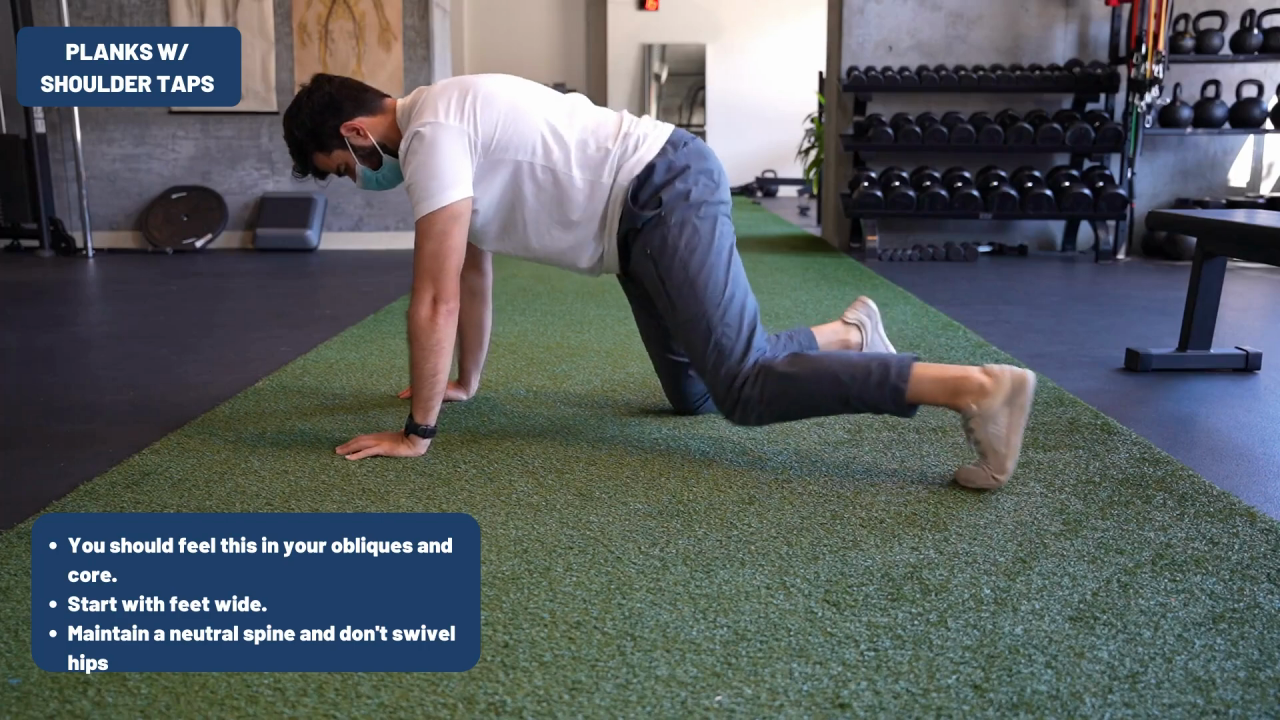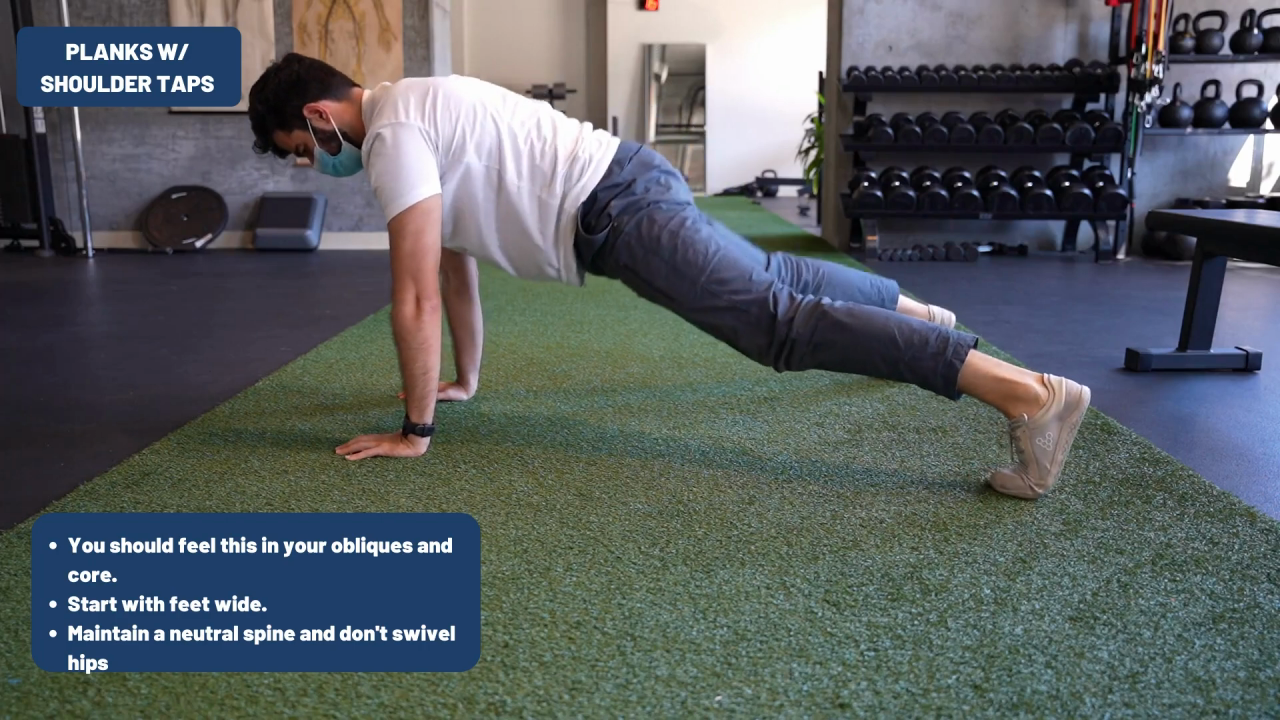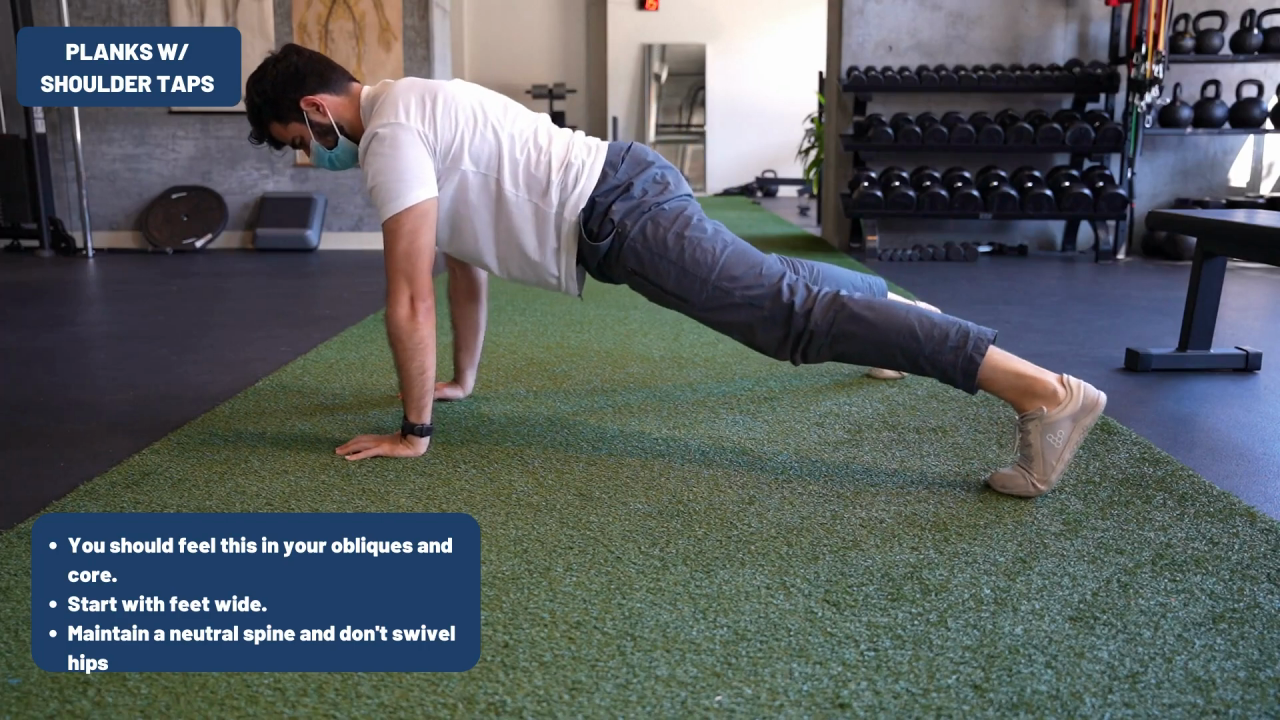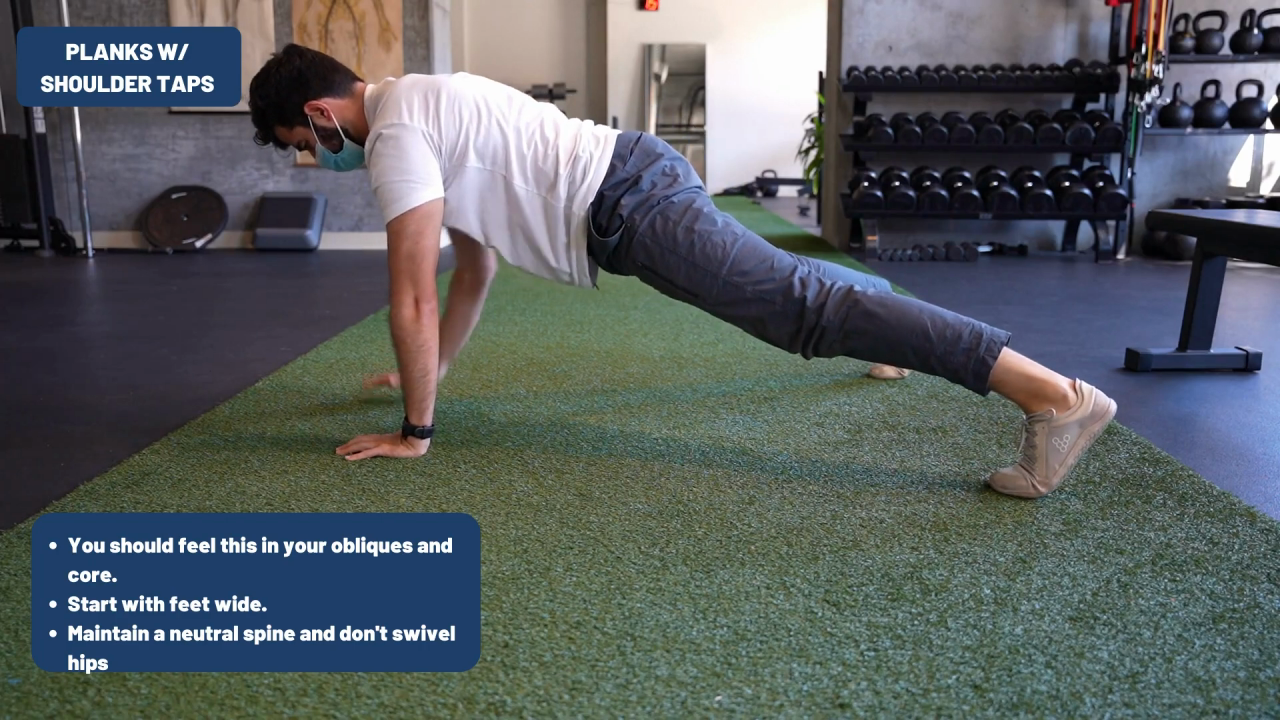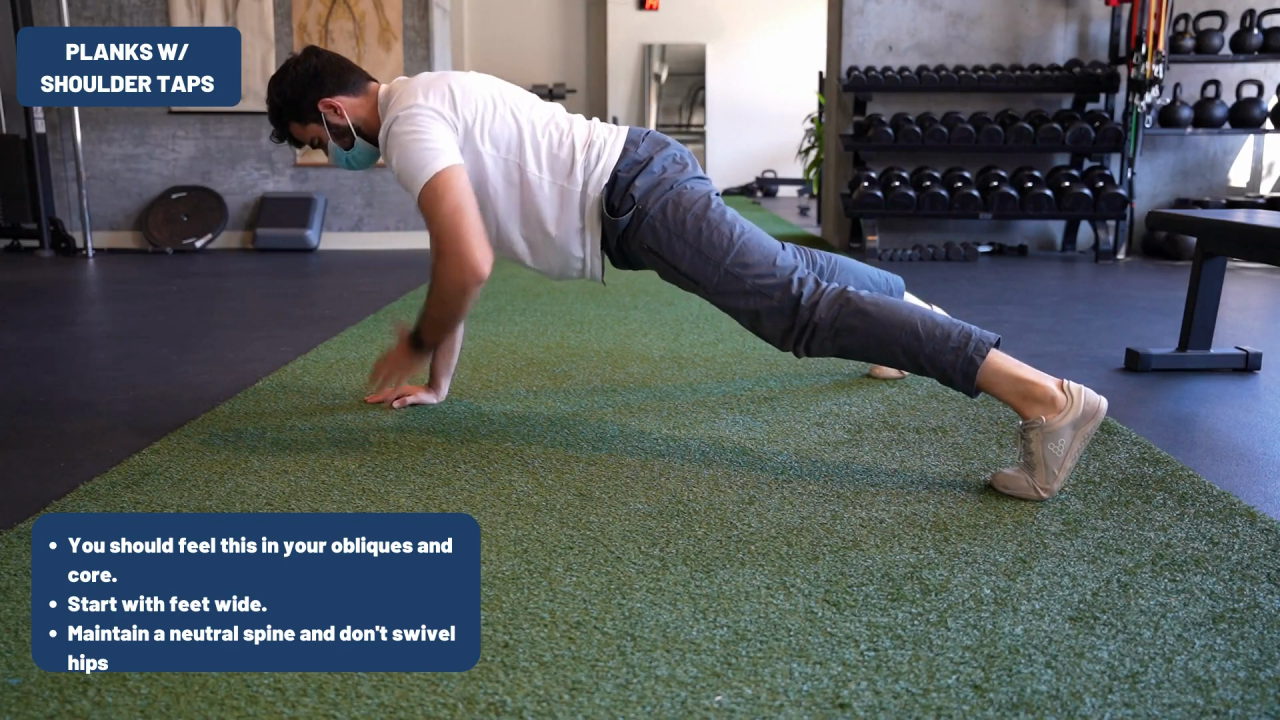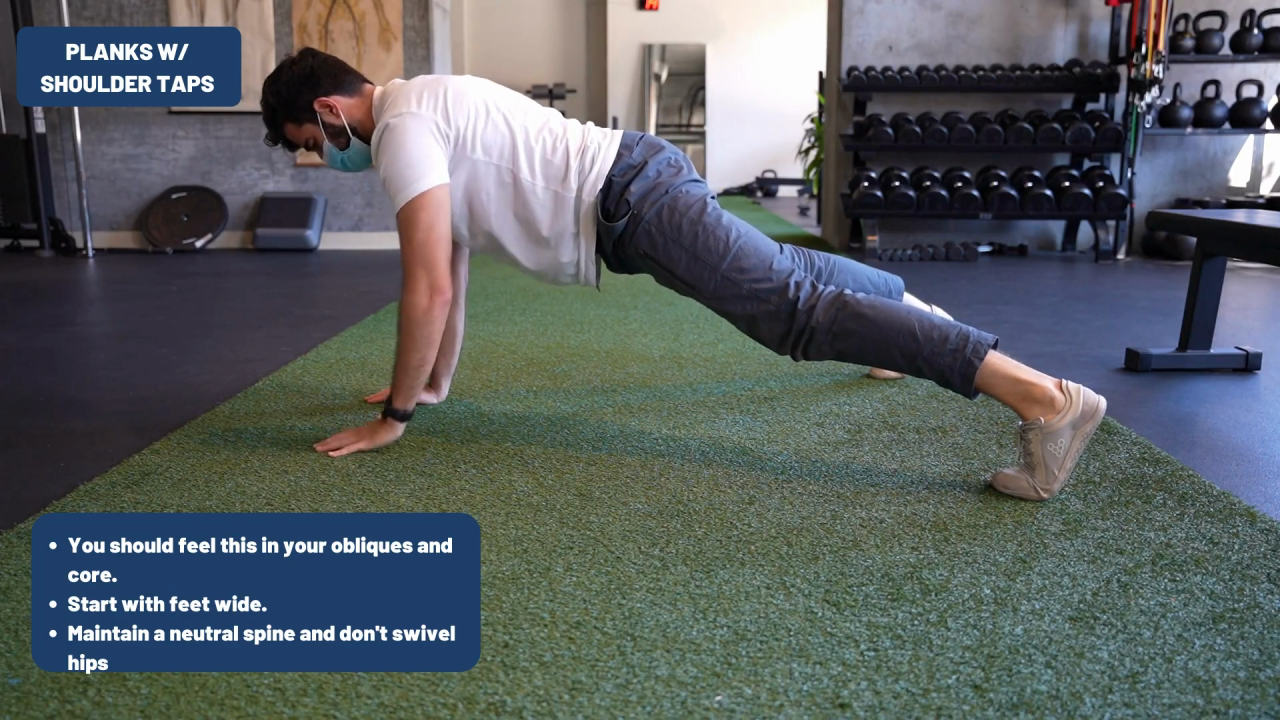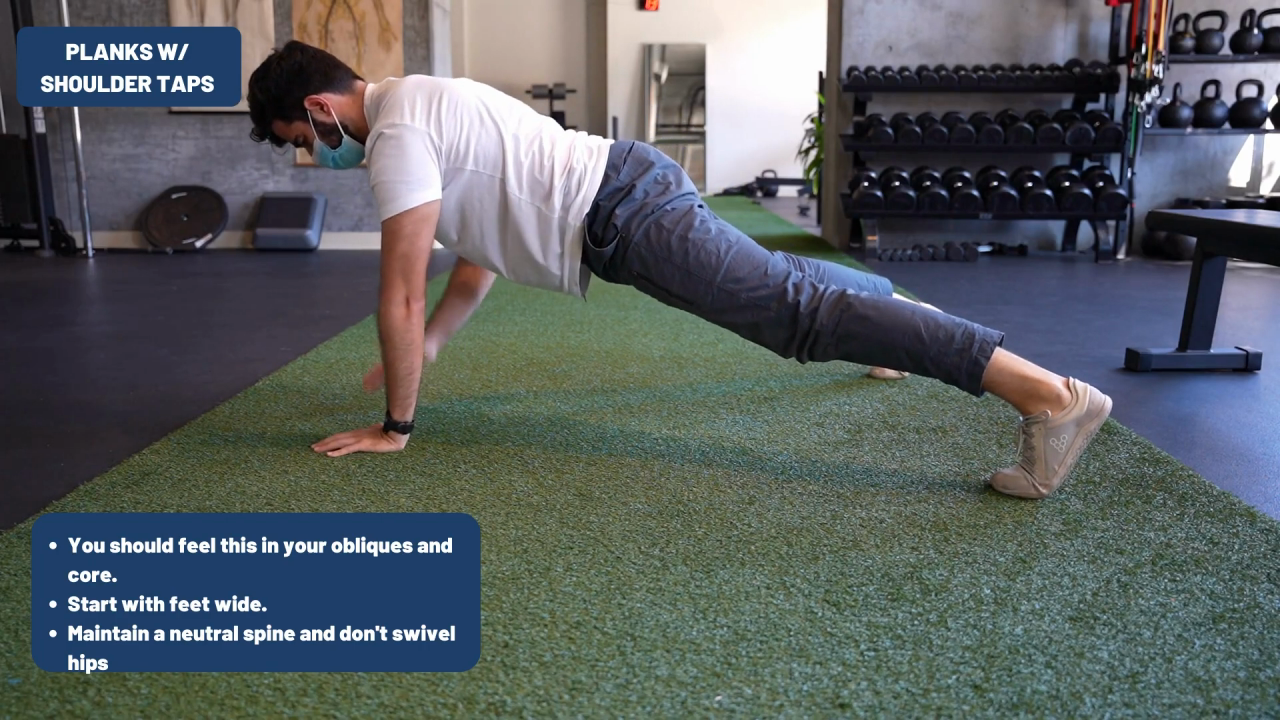
dt=0.5s
person 1, frame 1
left shoulder: (429, 136)
right shoulder: (445, 122)
left elbow: (436, 296)
right elbow: (473, 268)
left wrist: (416, 429)
right wrist: (464, 380)
left hip: (668, 193)
right hip: (657, 193)
left knee: (743, 388)
right knee: (692, 391)
left ankle: (981, 389)
right ankle: (847, 334)
person 1, frame 2
left shoulder: (392, 133)
right shoulder: (412, 116)
left elbow: (416, 295)
right elbow: (456, 262)
left wrist: (414, 429)
right wrist: (463, 379)
left hip: (619, 207)
right hip: (630, 185)
left knee: (779, 320)
right knee: (767, 274)
left ankle: (1028, 396)
right ankle: (916, 313)
person 1, frame 3
left shoulder: (387, 135)
right shoulder: (411, 108)
left elbow: (410, 297)
right elbow: (474, 243)
left wrist: (413, 429)
right wrist: (461, 373)
left hip: (618, 215)
right hip: (623, 189)
left knee: (789, 314)
right knee: (771, 278)
left ankle: (1045, 393)
right ankle: (903, 307)
person 1, frame 4
left shoulder: (394, 135)
right shoulder: (417, 105)
left elbow: (410, 298)
right elbow: (477, 252)
left wrist: (416, 429)
right wrist: (436, 358)
left hip: (628, 208)
right hip: (634, 175)
left knee: (798, 305)
right knee: (782, 277)
left ankle: (1054, 396)
right ankle: (902, 312)
person 1, frame 5
left shoulder: (408, 124)
right shoulder: (423, 112)
left elbow: (469, 266)
right elbow: (450, 260)
left wrist: (415, 347)
right wrist: (437, 383)
left hip: (639, 194)
right hip: (640, 190)
left knee: (796, 304)
right knee: (781, 268)
left ankle: (1045, 397)
right ankle: (908, 304)
person 1, frame 6
left shoulder: (401, 131)
right shoulder: (421, 113)
left elbow: (431, 287)
right elbow: (448, 270)
left wrist: (393, 414)
right wrist: (437, 381)
left hip: (633, 200)
right hip: (638, 186)
left knee: (793, 309)
right knee: (781, 271)
left ankle: (1042, 396)
right ankle: (910, 305)
person 1, frame 7
left shoulder: (395, 136)
right shoulder: (417, 103)
left elbow: (400, 296)
right elbow: (482, 246)
left wrist: (395, 425)
right wrist: (434, 339)
left hip: (626, 217)
right hip: (629, 185)
left knee: (795, 311)
right knee: (776, 277)
left ankle: (1050, 394)
right ankle: (899, 304)
